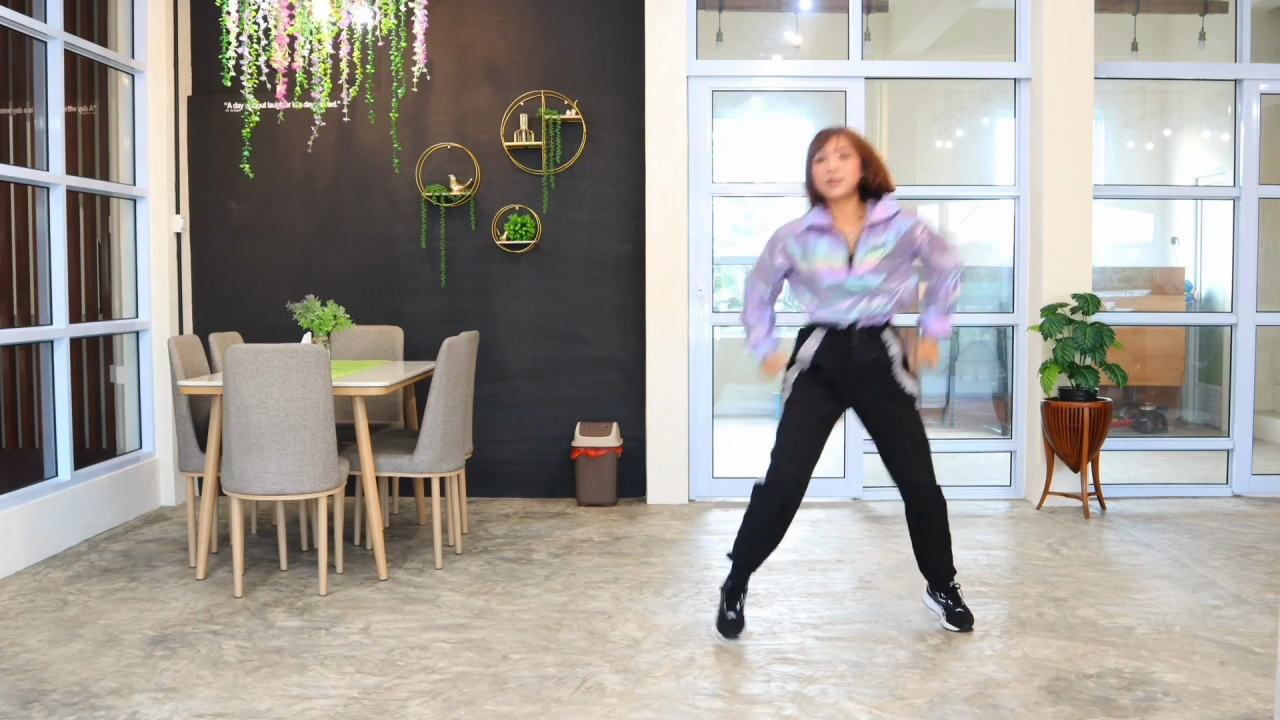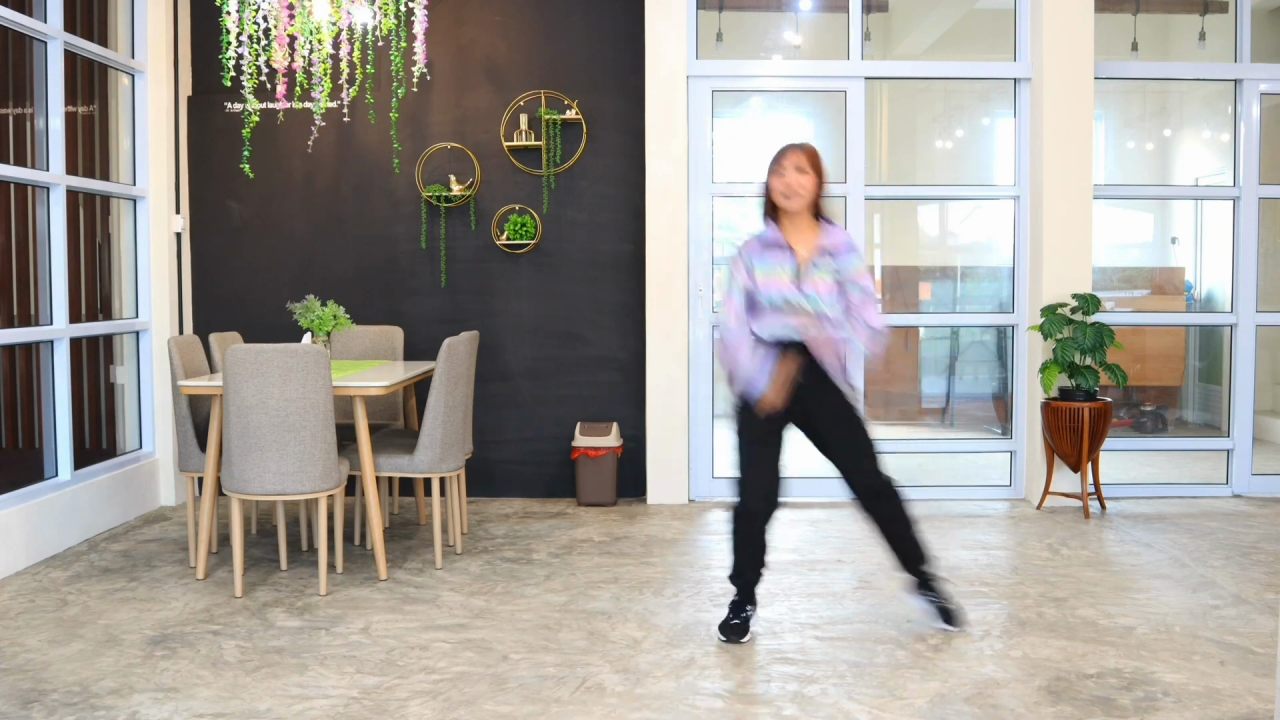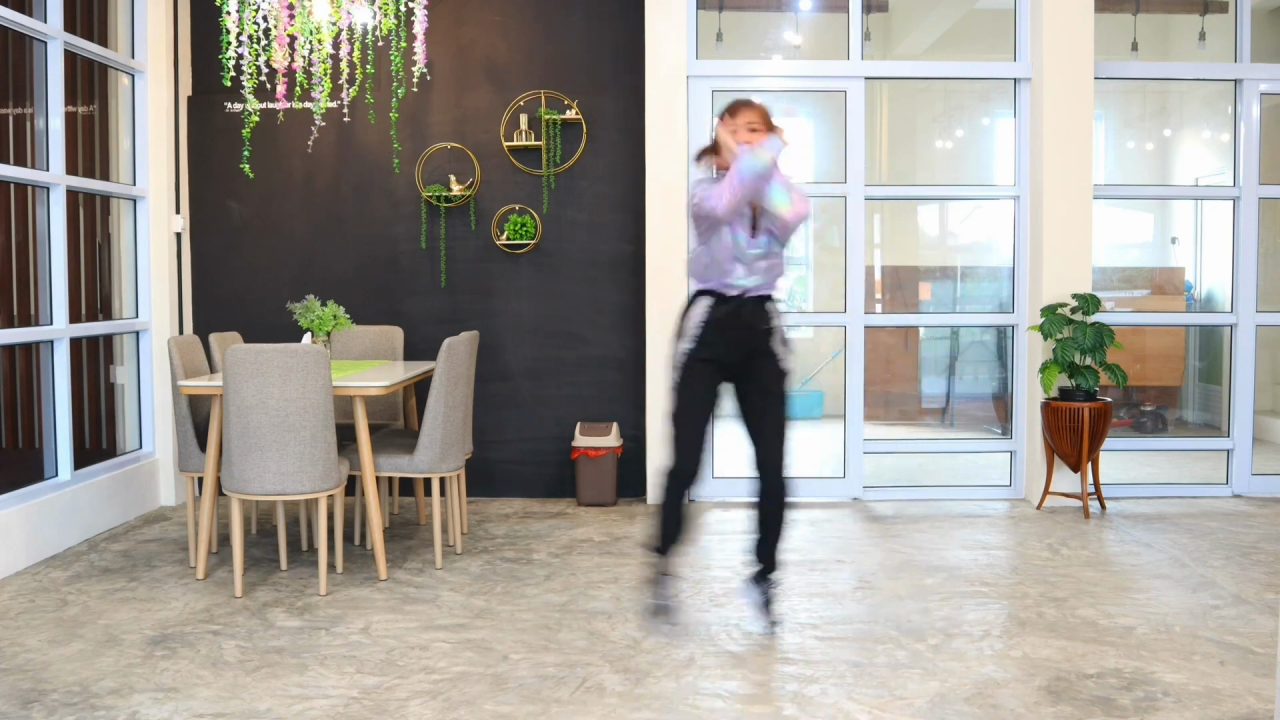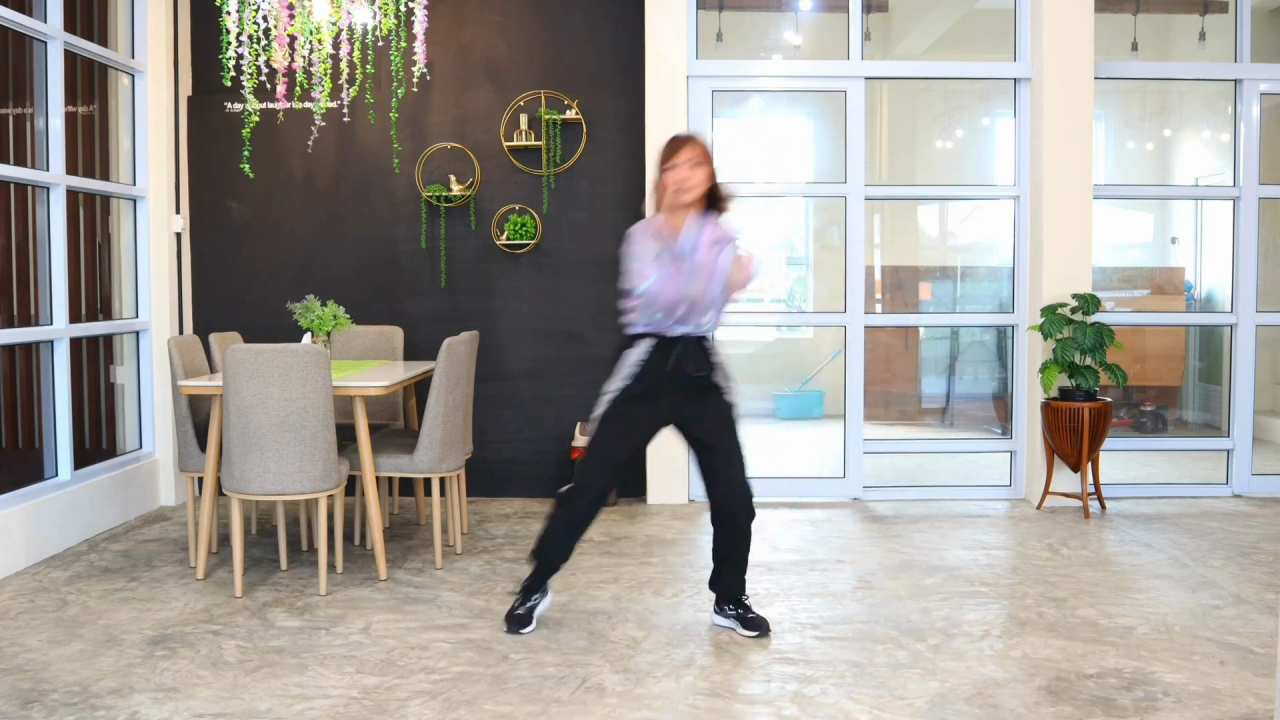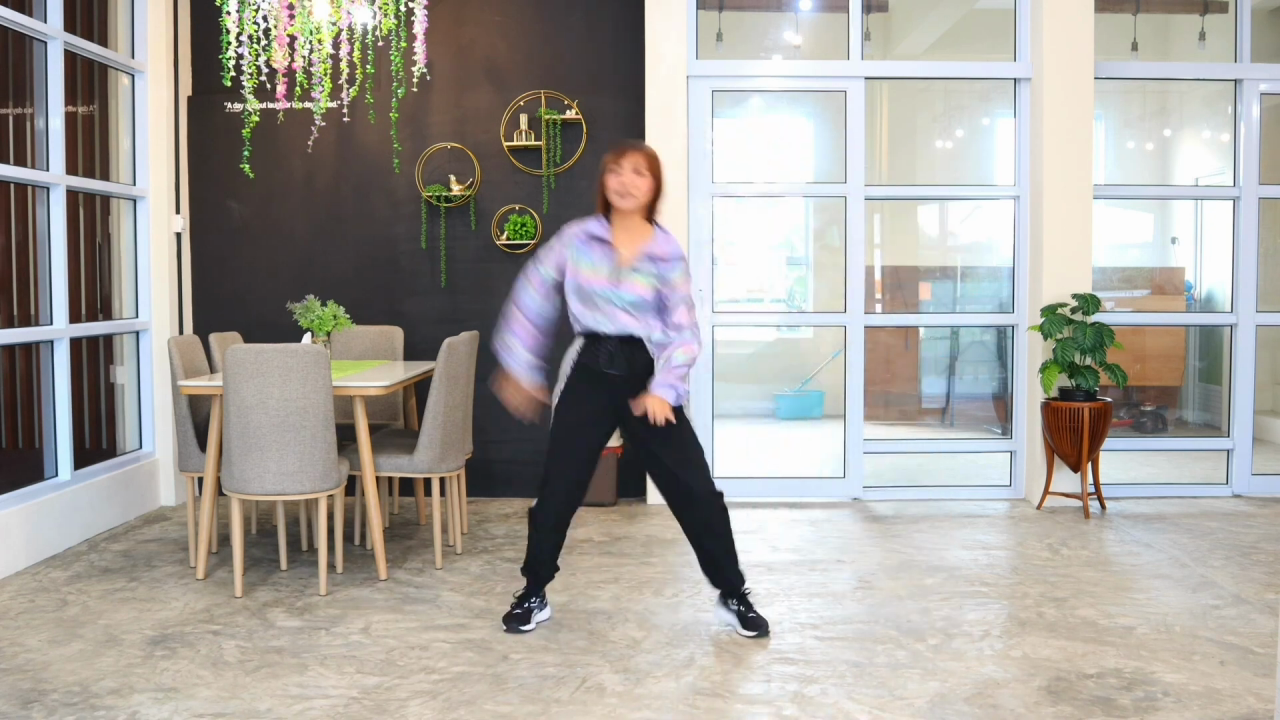
dt=0.2s
person 1, frame 1
left shoulder: (899, 225)
right shoulder: (798, 235)
left elbow: (944, 267)
right elbow: (761, 290)
left wrist: (933, 329)
right wrist: (764, 349)
left hip: (874, 358)
right hip: (819, 363)
left knee: (920, 481)
right knee: (784, 480)
left ankle: (943, 588)
right ankle: (736, 588)
person 1, frame 2
left shoulder: (844, 248)
right shoulder: (753, 252)
left elbow: (869, 323)
right elbow: (732, 324)
left wrist: (833, 345)
right wrist: (753, 376)
left hip: (821, 380)
right hip: (765, 384)
left knee: (873, 487)
right knee: (757, 496)
left ankle: (924, 579)
right ankle: (743, 597)
person 1, frame 3
left shoulder: (778, 189)
right shoulder: (704, 187)
left elbow: (794, 215)
right elbow: (717, 205)
left wrist: (760, 160)
right wrist: (745, 157)
left hip: (760, 327)
right hip: (711, 325)
left knee: (773, 464)
right knee: (687, 457)
left ankle: (763, 575)
right ankle: (665, 565)
person 1, frame 4
left shoulder: (721, 237)
right shoulder: (646, 236)
left elbow: (730, 277)
right elbow: (666, 296)
left wrist: (708, 250)
right wrist: (722, 272)
left hip: (697, 370)
right hip: (644, 367)
left knee: (733, 495)
right knee: (591, 485)
left ankle: (730, 599)
right ankle: (536, 586)
person 1, frame 5
left shoulder: (667, 254)
right shoulder: (577, 238)
left elbow: (684, 330)
right elbow: (534, 296)
left wrist: (666, 390)
right wrist: (519, 366)
left hip: (646, 374)
right hip: (588, 374)
left knee: (694, 492)
right knee: (557, 490)
left ankle: (732, 593)
right ankle: (533, 591)
